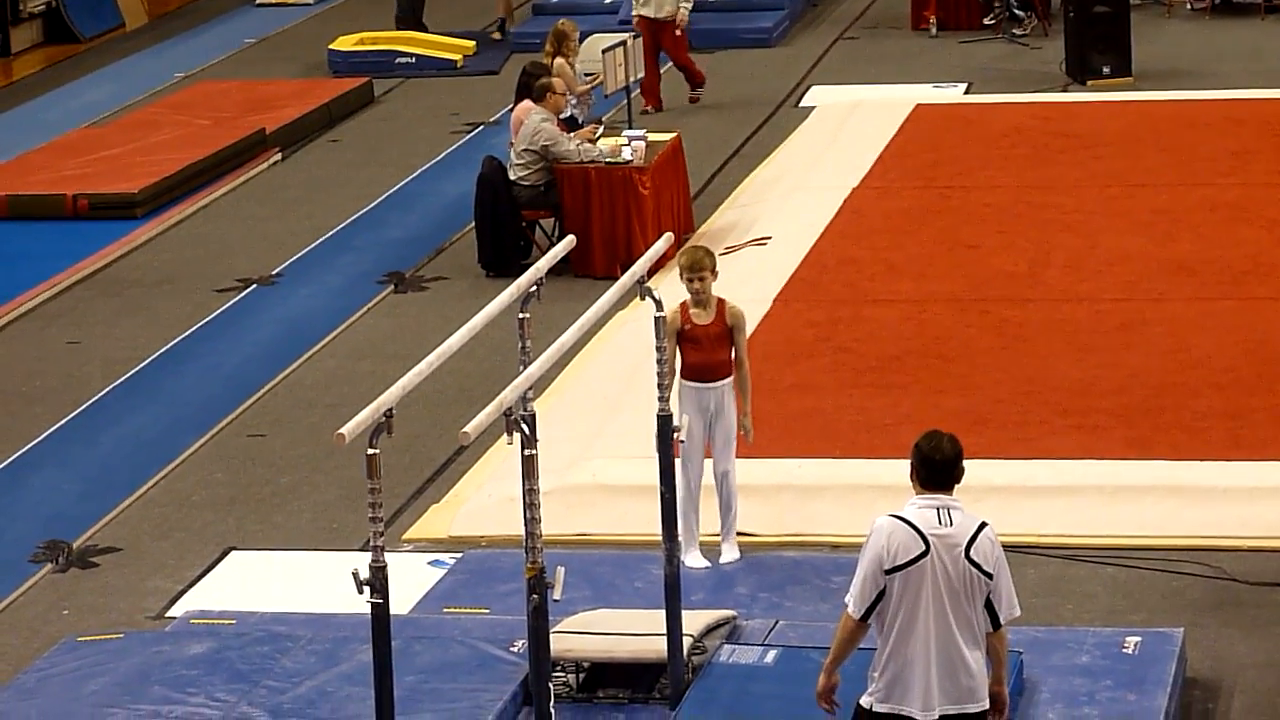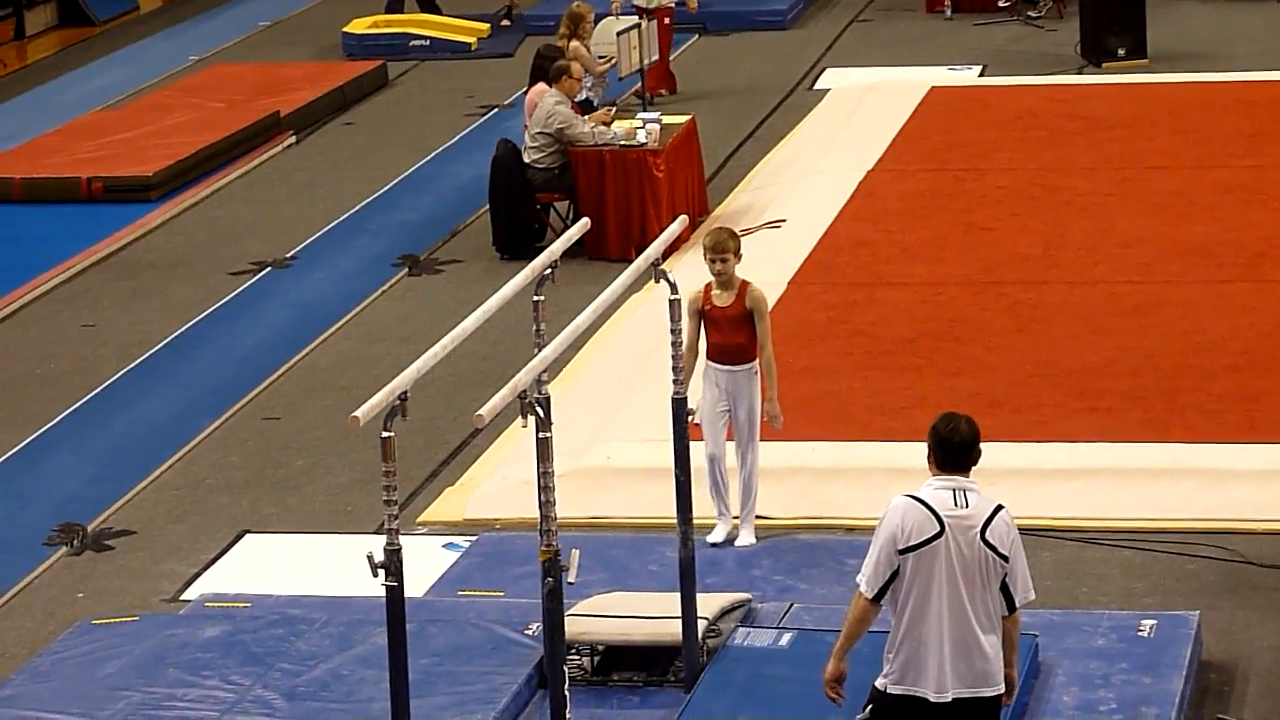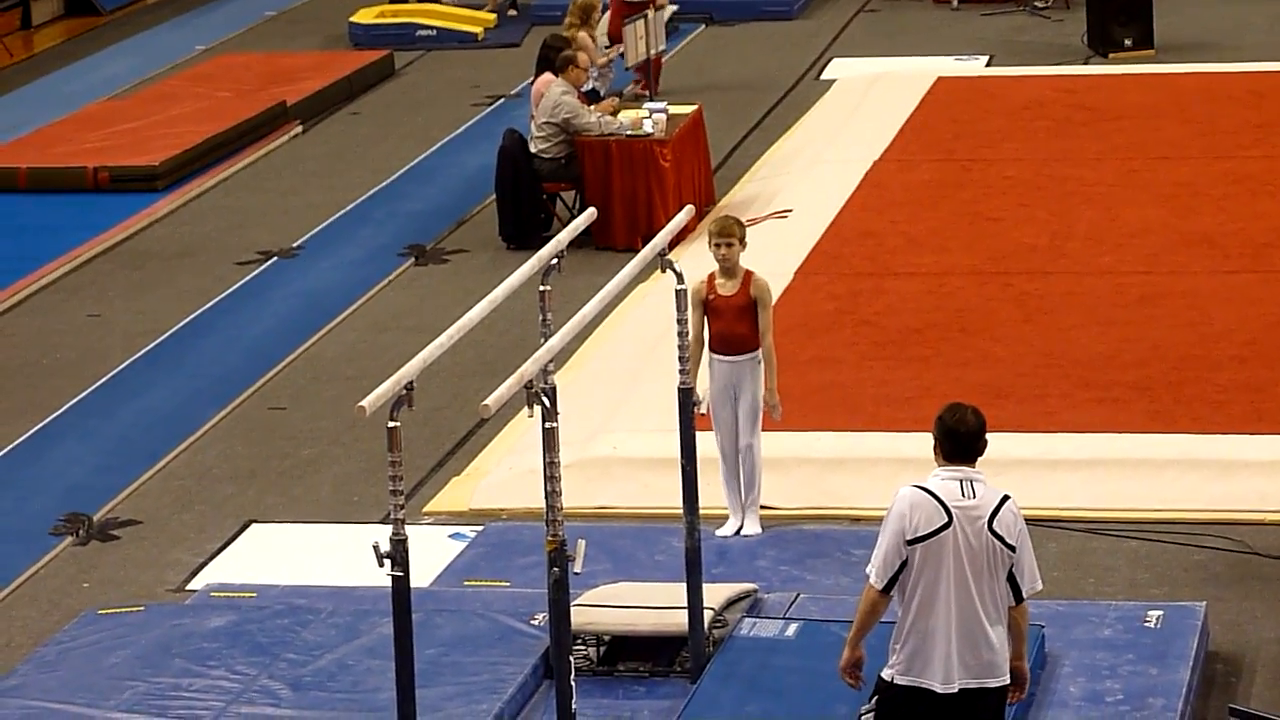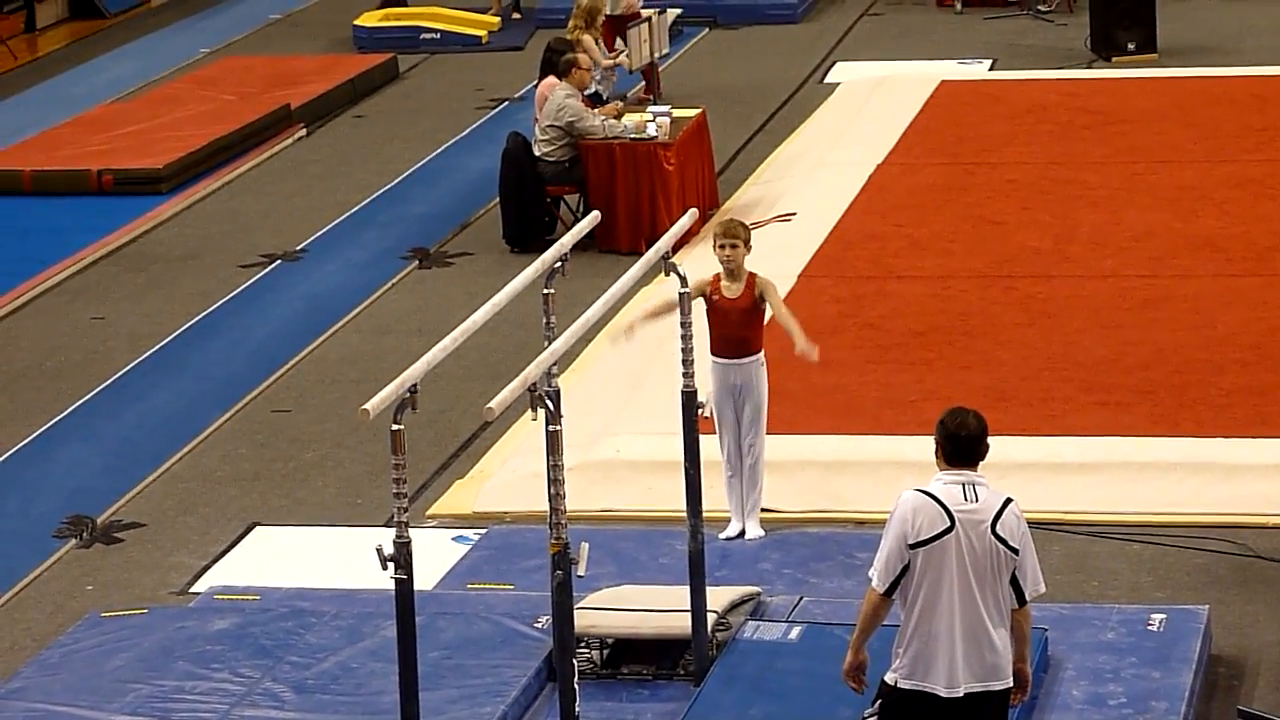
dt=0.3s
person 1, frame 1
left shoulder: (732, 314)
right shoulder: (675, 318)
left elbow: (741, 363)
right elbow: (667, 368)
left wrist: (746, 411)
left hip: (724, 393)
right hip: (691, 395)
left knee: (725, 470)
right knee: (691, 473)
left ankle: (729, 538)
right ankle: (689, 546)
person 1, frame 2
left shoulder: (753, 296)
right shoulder: (698, 299)
left elbow: (766, 348)
right elbow: (691, 348)
left wrist: (772, 397)
left hip: (745, 376)
right hip: (714, 377)
left knee: (747, 452)
right knee: (713, 451)
left ankle: (746, 523)
right ankle: (723, 517)
person 1, frame 3
left shoulder: (757, 286)
right shoulder: (702, 289)
left elbow: (767, 338)
right elbow: (697, 340)
left wrist: (771, 388)
right wrist: (690, 385)
left hip: (749, 367)
right hip: (719, 367)
left knee: (748, 443)
right knee: (726, 445)
left ankle: (751, 512)
right ankle: (735, 512)
person 1, frame 4
left shoulder: (759, 284)
right shoulder: (708, 285)
left elbow: (781, 311)
right elbow: (673, 302)
left wrist: (800, 339)
right wrist: (639, 320)
left hip: (752, 369)
right hip: (721, 370)
left knee: (752, 445)
right knee: (728, 447)
left ankle: (751, 516)
right ankle: (735, 515)
person 2, frame 1
left shoulder: (889, 531)
right shoulder: (983, 537)
left elbow: (858, 616)
right elbow: (995, 625)
left wrist: (829, 671)
right wrist: (998, 682)
left hip: (897, 695)
person 2, frame 2
left shoulder: (903, 511)
right shoulder: (999, 520)
left elbow: (870, 596)
right elbow: (1010, 608)
left wrist: (838, 656)
right wrist: (1008, 666)
left hip: (910, 678)
right hip: (980, 680)
person 2, frame 3
left shoulder: (910, 502)
right shoulder: (1006, 510)
left elbow: (880, 588)
right elbow: (1017, 599)
left wrist: (853, 646)
right wrist: (1018, 658)
left hip: (917, 668)
right hip: (986, 671)
person 2, frame 4
left shoulder: (913, 506)
right shoulder: (1008, 513)
left elbow: (882, 592)
right elbow: (1020, 602)
left wrist: (856, 649)
right wrist: (1020, 661)
left hip: (920, 673)
right hip: (989, 675)
